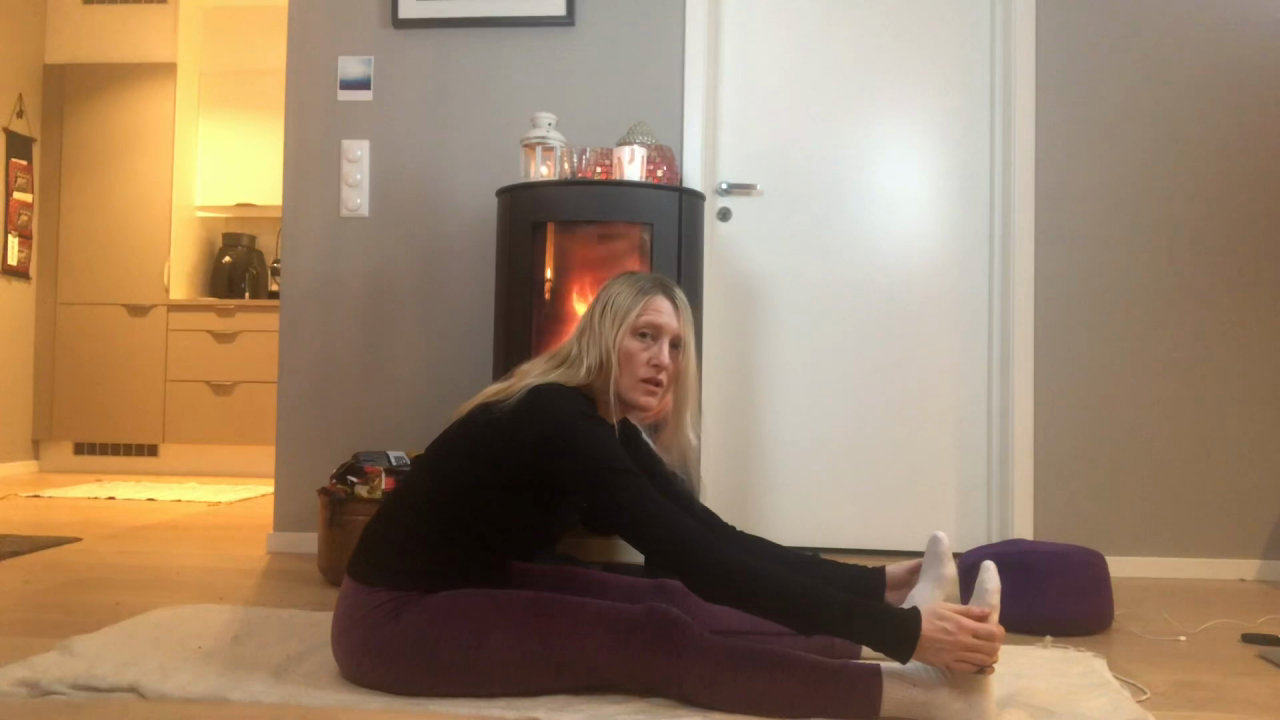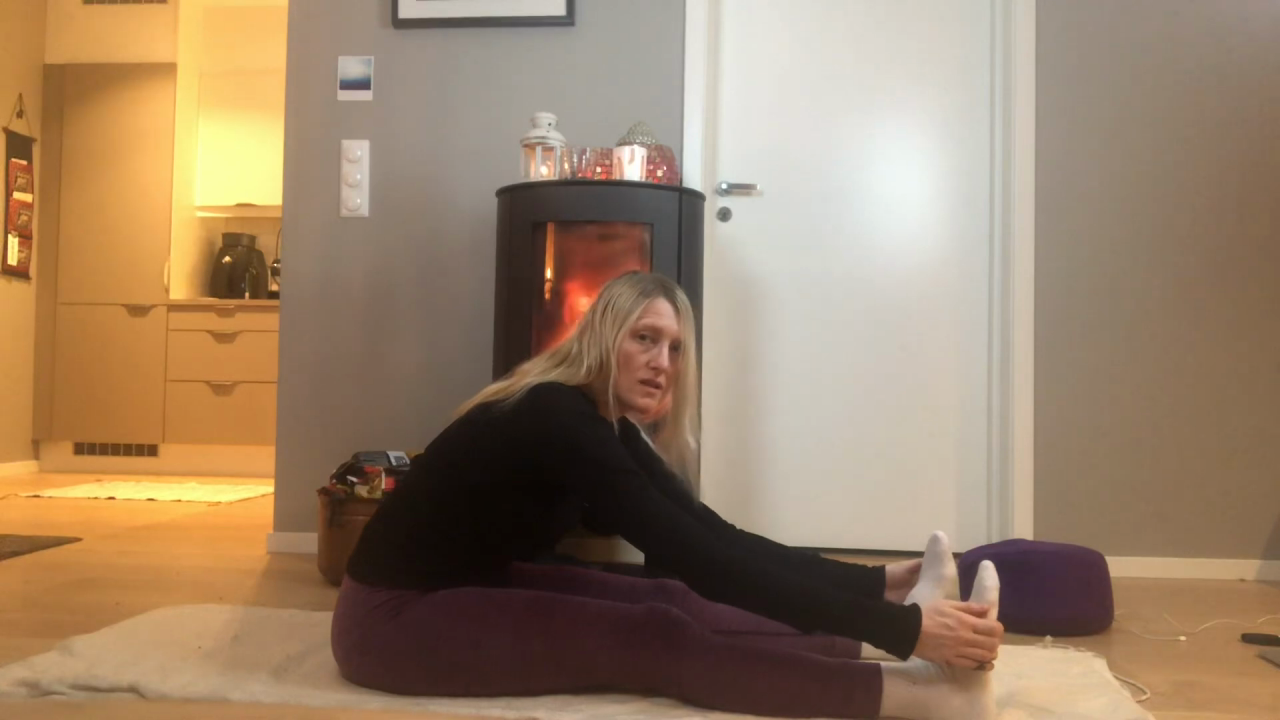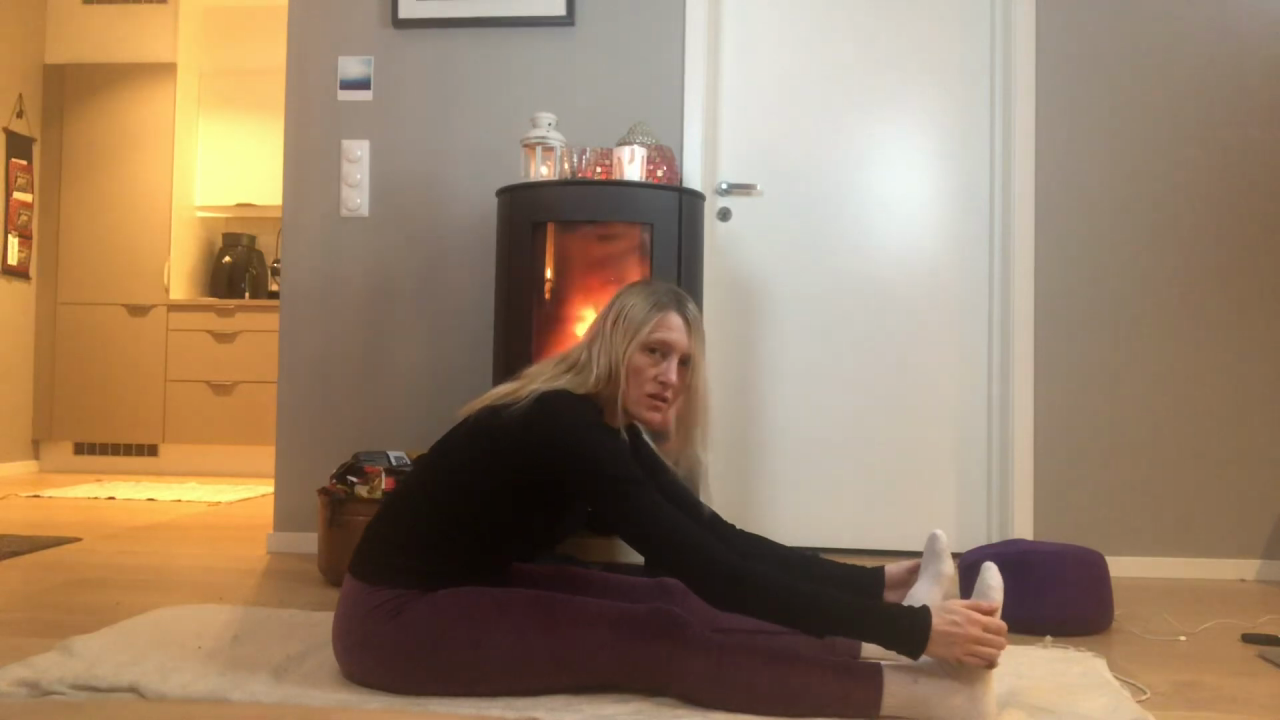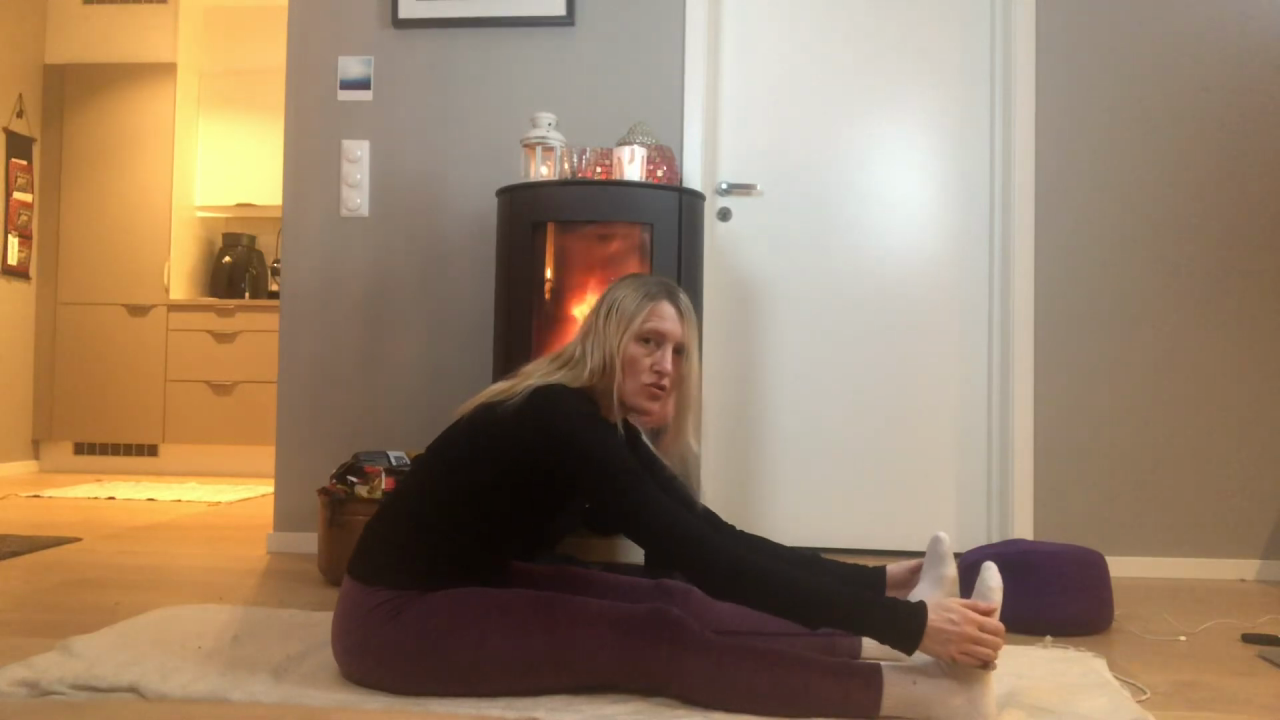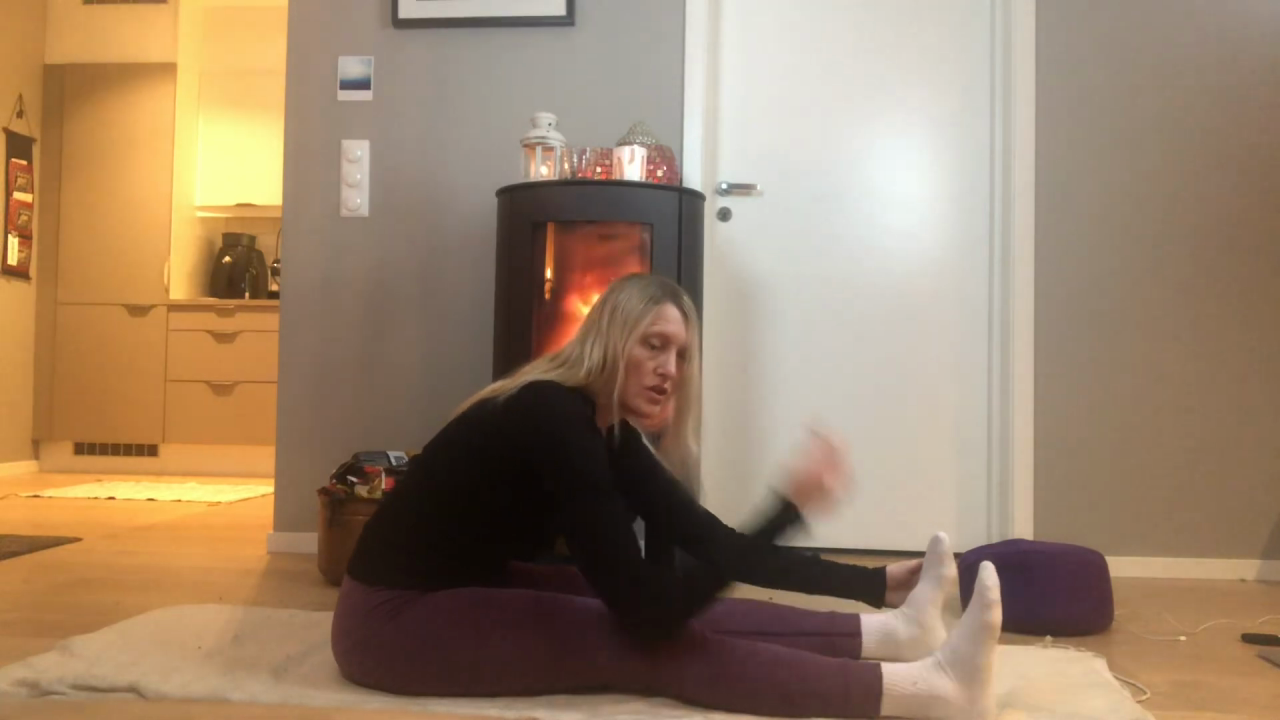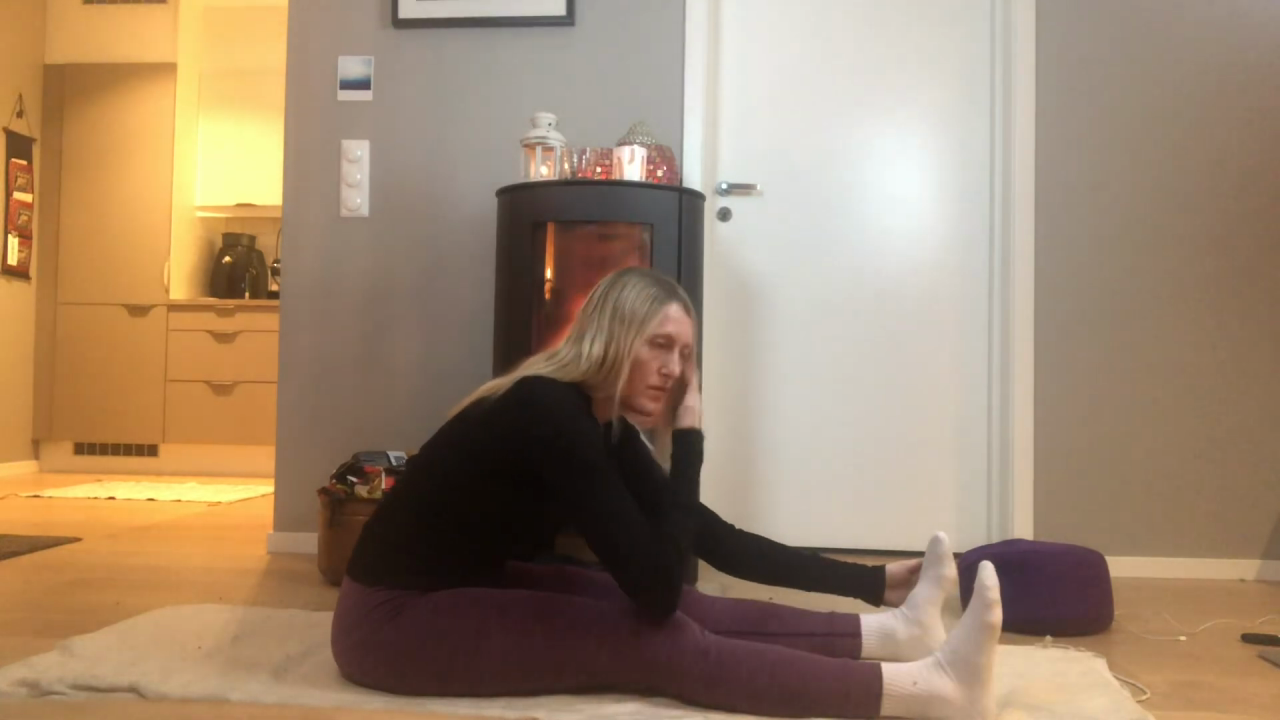
dt=0.5s
person 1, frame 1
left shoulder: (611, 427)
right shoulder: (558, 421)
left elbow: (720, 540)
right elbow: (706, 568)
left wrist: (878, 587)
right wrist: (899, 632)
left hip: (474, 590)
right hip: (395, 619)
left knee: (667, 605)
right knee: (654, 639)
person 1, frame 2
left shoulder: (607, 425)
right shoulder: (558, 420)
left elbow: (719, 538)
right elbow: (706, 566)
left wrist: (878, 585)
right wrist: (900, 629)
left hip: (473, 589)
right hip: (395, 619)
left knee: (666, 603)
right knee: (655, 637)
person 1, frame 3
left shoulder: (612, 428)
right shoulder: (567, 428)
left elbow: (722, 541)
right elbow: (717, 578)
left wrist: (876, 585)
right wrist: (912, 631)
left hip: (472, 588)
right hip: (397, 617)
left knee: (669, 604)
right knee: (660, 639)
person 1, frame 4
left shoulder: (608, 427)
right shoulder: (561, 421)
left elbow: (720, 539)
right elbow: (713, 566)
left wrist: (877, 583)
right wrist: (907, 623)
left hip: (473, 588)
right hip: (397, 619)
left knee: (670, 603)
right knee: (658, 637)
left ankle: (888, 652)
person 1, frame 5
left shoulder: (610, 430)
right shoulder: (553, 419)
left elbow: (713, 544)
right elbow: (645, 614)
left wrist: (873, 582)
right wrist: (789, 509)
left hip: (474, 589)
right hip: (396, 618)
left knee: (673, 614)
right knee: (663, 640)
left ankle: (891, 630)
person 1, frame 6
left shoulder: (606, 428)
right shoulder: (550, 414)
left elbow: (716, 541)
right elbow: (656, 586)
left wrist: (872, 583)
right wrist: (688, 441)
left hip: (475, 590)
right hip: (395, 621)
left knee: (676, 612)
right knee: (659, 640)
left ankle: (891, 632)
